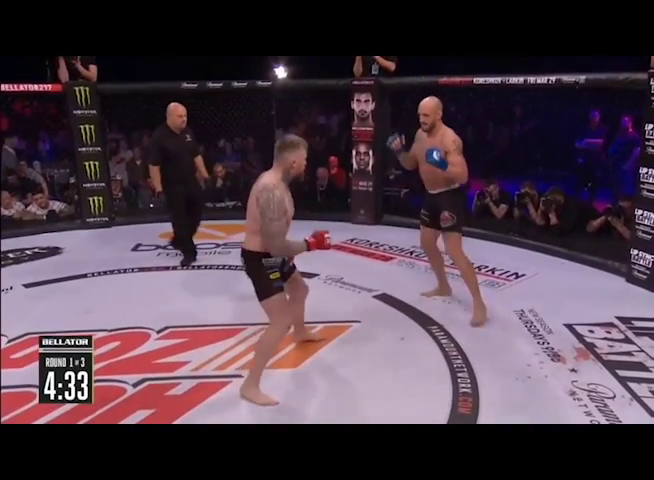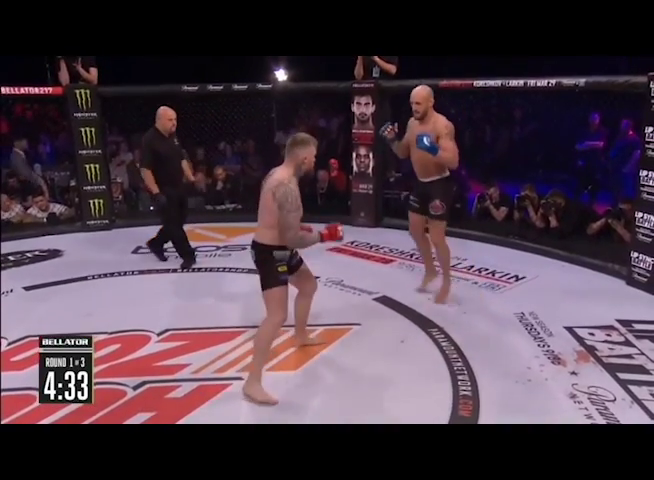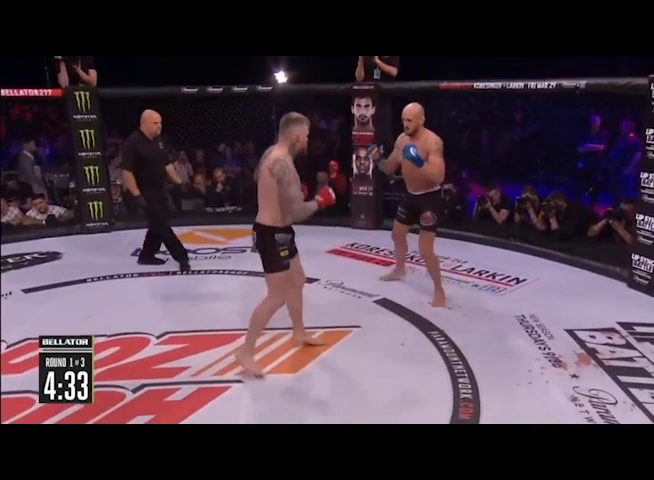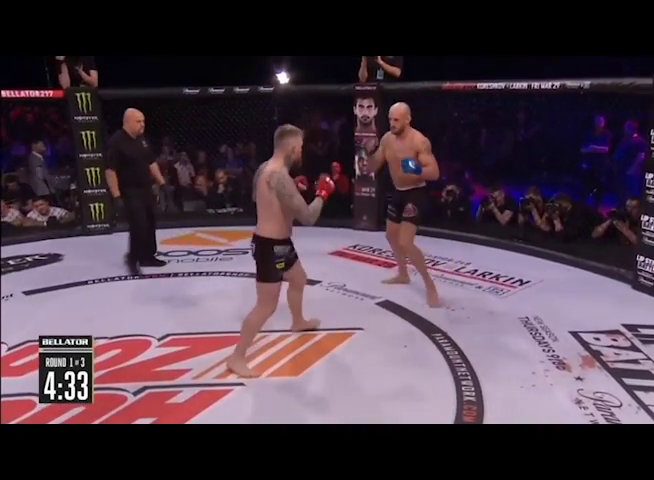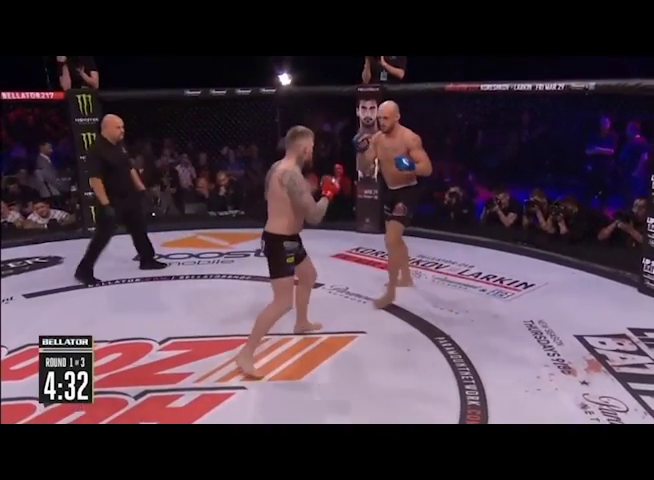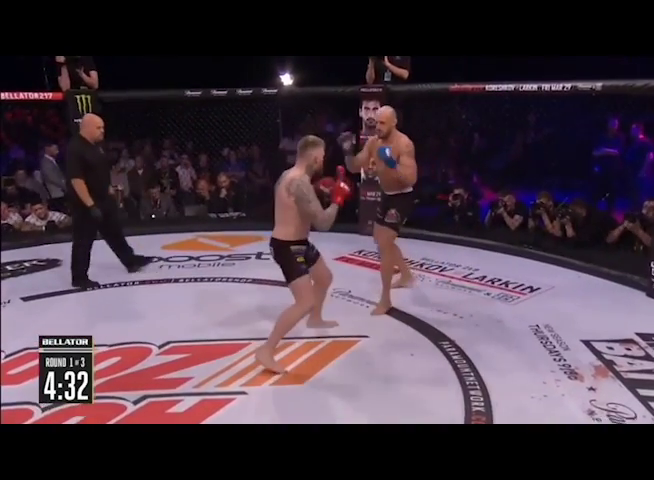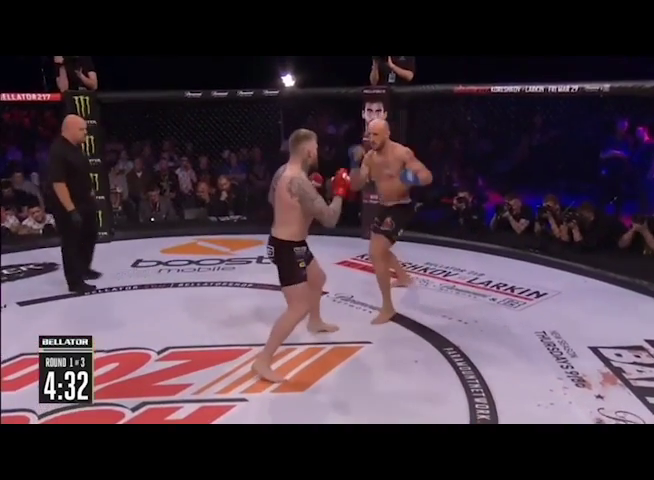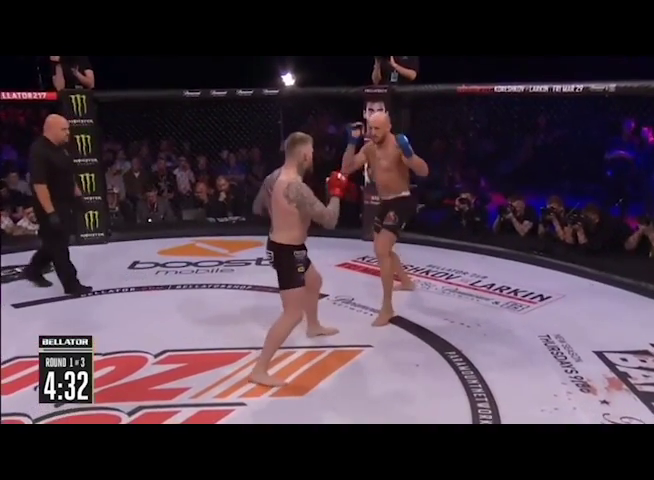
dt=0.2s
person 1, frame 1
left shoulder: (273, 180)
right shoulder: (273, 193)
right elbow: (277, 246)
left wrist: (303, 244)
right wrist: (311, 244)
left hip: (270, 255)
right hip: (260, 259)
left knee: (300, 291)
right knee: (281, 323)
left ankle: (300, 333)
right ankle: (250, 385)
person 1, frame 2
left shoulder: (278, 174)
right shoulder: (287, 187)
right elbow: (293, 239)
left wrist: (299, 228)
right wrist: (323, 235)
left hip: (278, 247)
right hip: (271, 252)
left knee: (309, 285)
right knee: (276, 316)
left ankle: (301, 336)
right ankle: (253, 382)
person 1, frame 3
left shoulder: (271, 154)
right shoulder: (283, 164)
left elbow: (259, 180)
right elbow: (296, 213)
left wrist: (296, 190)
right wrist: (320, 201)
left hip: (278, 231)
right hip: (272, 234)
left knee: (297, 281)
right knee: (277, 297)
left ankle: (299, 333)
right ankle: (246, 352)
person 1, frame 4
left shoulder: (266, 168)
right shoulder: (280, 177)
right elbow: (308, 218)
left wrist: (295, 191)
right wrist: (322, 194)
left hip: (279, 242)
right hip: (271, 246)
left knee: (299, 280)
right knee: (266, 306)
left ankle: (298, 322)
right ankle: (237, 358)
person 1, frame 5
left shoulder: (278, 167)
right shoulder: (292, 175)
right elbow: (314, 216)
left wrist: (308, 190)
right wrist: (327, 193)
left hip: (287, 239)
right hip: (280, 242)
left knee: (309, 276)
right knee: (283, 302)
left ankle: (302, 323)
right ankle: (246, 354)
person 1, frame 6
left shoulder: (291, 175)
right shoulder: (300, 184)
right elbow: (323, 223)
left wrist: (318, 190)
right wrist: (337, 200)
left hip: (297, 244)
right hip: (288, 248)
left knee: (325, 277)
right knee: (305, 302)
left ankle: (315, 319)
right ankle: (267, 350)
person 1, frame 7
left shoulder: (283, 172)
right shoulder: (300, 182)
right elbow: (329, 219)
right wrist: (340, 192)
left hip: (291, 243)
right hip: (287, 248)
left knee: (318, 279)
right knee: (299, 308)
left ankle: (315, 322)
right ankle: (263, 361)
person 1, frame 8
left shoulder: (274, 177)
right shoulder: (297, 188)
left elbow: (258, 208)
right elbow: (329, 221)
right wrist: (336, 193)
left hip: (281, 246)
right hip: (288, 252)
left knee: (314, 282)
right knee: (292, 314)
left ankle: (314, 326)
right ankle: (260, 370)
person 2, frame 1
left shoulder: (450, 140)
right shoulder: (420, 135)
left elbow: (463, 177)
right elbow: (410, 164)
left wrist: (444, 166)
right wrist: (400, 151)
left hip: (450, 196)
right hip: (431, 196)
left knee: (455, 252)
right knee: (427, 244)
left ankle: (478, 303)
right ankle: (443, 286)
person 2, frame 2
left shoulder: (443, 125)
right shoulder: (412, 123)
left elbow: (454, 162)
right elbow: (403, 153)
left wrist: (435, 150)
right wrist: (392, 140)
left hip: (440, 185)
right hip: (421, 184)
left knee: (437, 238)
right knee: (415, 230)
left ankle: (446, 281)
right ankle: (430, 270)
person 2, frame 3
left shoulder: (433, 142)
right shoulder: (402, 139)
left elbow: (439, 177)
right elbow: (390, 169)
left wrist: (420, 163)
right wrist: (380, 160)
left hip: (429, 198)
right hip: (410, 195)
left knee: (425, 250)
right knee: (397, 234)
left ankle: (439, 291)
right ankle: (399, 270)
person 2, frame 4
left shoulder: (420, 141)
right shoulder: (387, 138)
left elbow: (434, 173)
right elbow: (373, 167)
left wrist: (418, 170)
right wrist: (369, 155)
left hip: (415, 194)
right hip: (398, 192)
left knee: (405, 243)
right knee: (391, 236)
left ankle: (430, 285)
right ankle: (403, 274)
person 2, frame 5
left shoulder: (410, 138)
right shoulder: (377, 138)
left elbow: (427, 169)
left wrist: (411, 167)
right wrist: (362, 150)
left hip: (407, 191)
right hip: (391, 191)
left knee: (391, 241)
right knee: (395, 238)
left ankle: (390, 293)
right ankle: (406, 277)
person 2, frame 6
left shoulder: (404, 144)
right shoulder: (373, 142)
left elbow: (411, 178)
right elbow: (354, 167)
left wrist: (393, 165)
right wrist: (347, 152)
left hip: (402, 198)
right hip: (387, 196)
left knee: (383, 246)
right knee: (383, 240)
left ankle: (385, 299)
right ankle: (405, 276)
person 2, frame 7
left shoulder: (401, 153)
right shoulder: (369, 157)
left elbow: (427, 175)
right elbow: (356, 185)
left wrist: (415, 179)
right wrist: (355, 165)
left hip: (400, 209)
right hip: (384, 208)
left knee: (375, 254)
right knee: (379, 249)
left ankle: (387, 307)
right ankle: (403, 278)
person 2, frame 8
left shoulder: (398, 146)
right shoulder: (369, 148)
left elbow: (424, 172)
right elbow: (347, 168)
left wrist: (409, 155)
right wrist: (352, 143)
left hip: (401, 203)
right hip: (385, 203)
left knee: (382, 250)
right knee: (382, 248)
left ankle: (387, 308)
right ankle: (405, 281)
person 3, frame 1
left shoulder: (188, 133)
right shoulder: (159, 137)
left elbow: (196, 156)
right elbow: (154, 167)
left wrist: (205, 177)
right wrist: (159, 190)
left hip: (191, 182)
right hip: (173, 186)
left knee: (195, 215)
right knee: (180, 220)
left ankle: (178, 241)
right ankle: (189, 252)
person 3, frame 2
left shoulder: (173, 137)
right shoulder: (149, 140)
left elbow: (182, 161)
right elbow: (145, 170)
left wrist: (192, 180)
right wrist: (156, 193)
left hip: (178, 186)
right hip: (163, 190)
left knee: (178, 221)
right knee: (173, 223)
left ankle: (156, 243)
right ankle: (188, 255)
person 3, frame 3
left shoulder: (157, 141)
right shoulder: (133, 143)
left elbow: (167, 164)
right elbow: (127, 172)
left wrist: (178, 182)
right wrist: (137, 195)
left hip: (159, 190)
right hip: (146, 193)
left knee: (157, 225)
right knee: (161, 225)
left ankle: (147, 255)
right ankle: (181, 256)
person 3, frame 4
left shoulder: (141, 140)
right shoulder: (116, 142)
left elbow: (151, 163)
right elbow: (110, 171)
left wrist: (162, 182)
right wrist: (117, 196)
left hip: (145, 189)
right hip: (129, 192)
left knee: (149, 223)
right knee: (139, 225)
left ankle: (146, 256)
right ankle: (132, 258)
person 3, frame 5
left shoulder: (119, 146)
right shoulder: (97, 150)
left elbow: (129, 169)
right elbow: (95, 179)
left wrist: (141, 188)
right wrist: (105, 204)
left hip: (128, 197)
right hip: (112, 201)
left knee: (138, 229)
right knee: (103, 235)
left ankle: (148, 260)
right ankle: (84, 271)
person 3, frame 6
left shoulder: (96, 146)
right shoulder: (75, 149)
right elbow: (76, 180)
left wrist: (110, 191)
right wrist: (90, 205)
left hip: (103, 198)
right hip: (85, 203)
left knee: (114, 231)
right knee: (84, 239)
left ankle: (130, 260)
right ankle: (79, 277)
person 3, frame 7
left shoulder: (76, 148)
right shoulder: (58, 151)
right elbow: (58, 183)
left wrist: (90, 195)
right wrist: (71, 210)
left hip: (84, 201)
right hip: (68, 206)
left knee: (89, 235)
right knee: (72, 243)
left ankle: (82, 269)
right ankle: (76, 281)
person 3, frame 8
left shoulder: (60, 148)
right shoulder: (39, 151)
right elbow: (39, 185)
left wrist: (78, 194)
right wrist: (50, 212)
left hip: (64, 202)
right hip: (50, 207)
left knee: (57, 242)
right knee: (58, 244)
left ankle: (33, 270)
right ankle: (71, 284)
